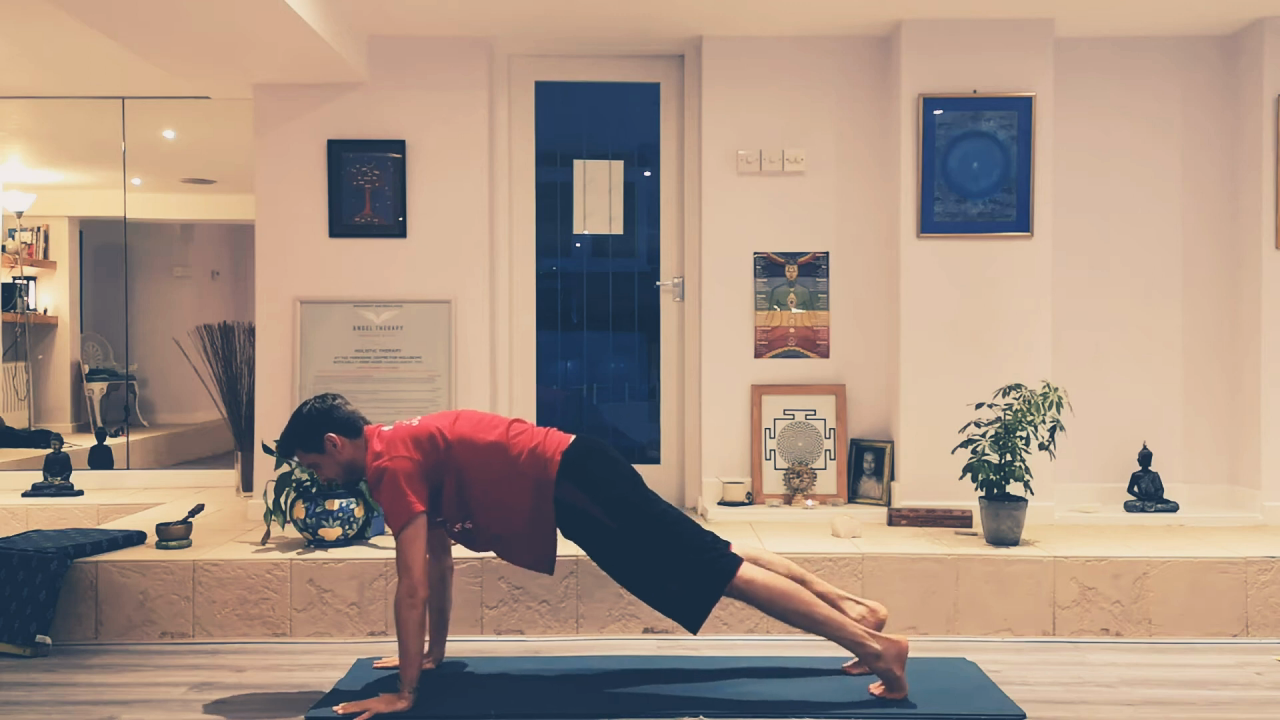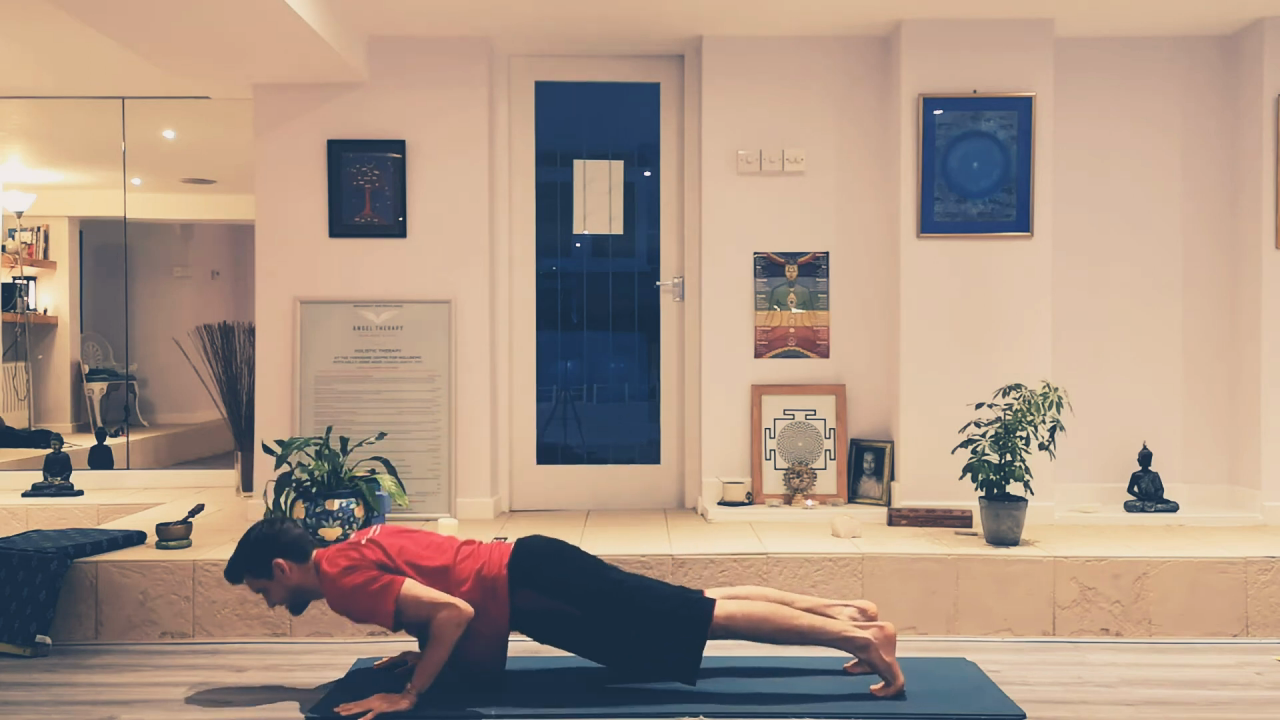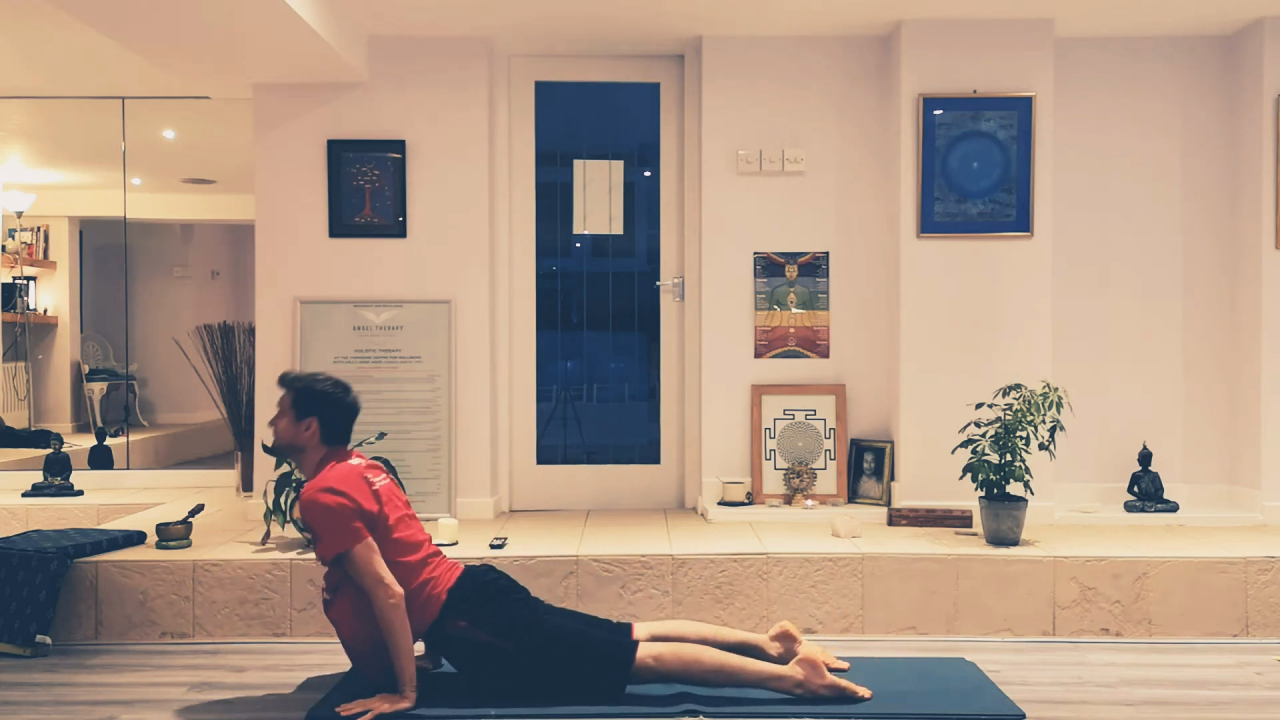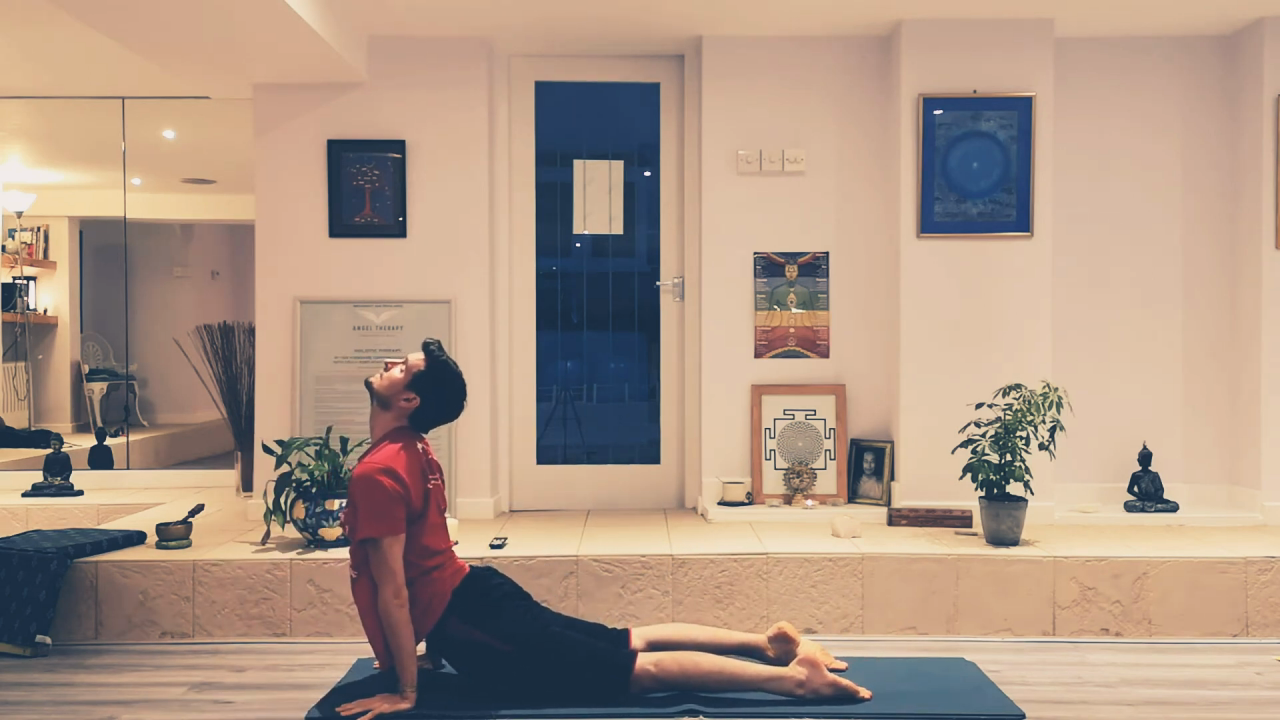
dt=1s
person 1, frame 1
left shoulder: (388, 465)
right shoulder: (409, 447)
left elbow: (414, 590)
right elbow: (439, 563)
right wrist: (433, 654)
left hip: (572, 483)
right hip: (575, 472)
left knee: (721, 574)
right knee: (719, 557)
left ankle: (873, 646)
right ankle: (855, 609)
person 1, frame 2
left shoulder: (344, 581)
right shoulder: (356, 554)
left elbow: (456, 612)
right wrist: (424, 649)
left hip: (529, 585)
right hip: (530, 568)
left knee: (704, 619)
right knee: (703, 606)
left ankle: (860, 639)
right ankle: (848, 611)
person 1, frame 3
left shoulder: (323, 495)
right shoulder: (359, 468)
left elbow: (388, 593)
right wrist: (429, 647)
left hip: (466, 615)
right hip: (472, 591)
left knee: (636, 661)
right knee: (633, 637)
right ankle: (767, 643)
person 1, frame 4
left shoulder: (375, 473)
right shoulder: (413, 452)
left elbow: (391, 590)
right wrist: (433, 648)
left hip: (464, 622)
right hip: (473, 596)
left knee: (638, 670)
right knee: (632, 641)
right ankle: (765, 643)
